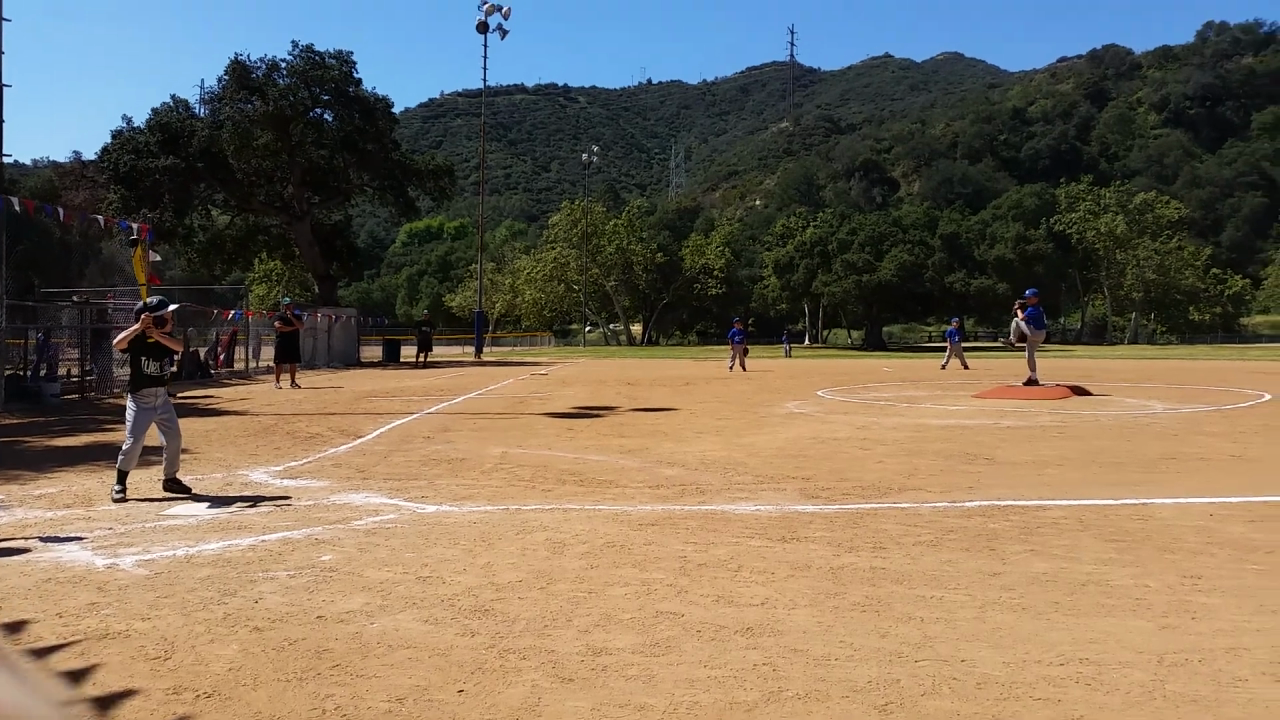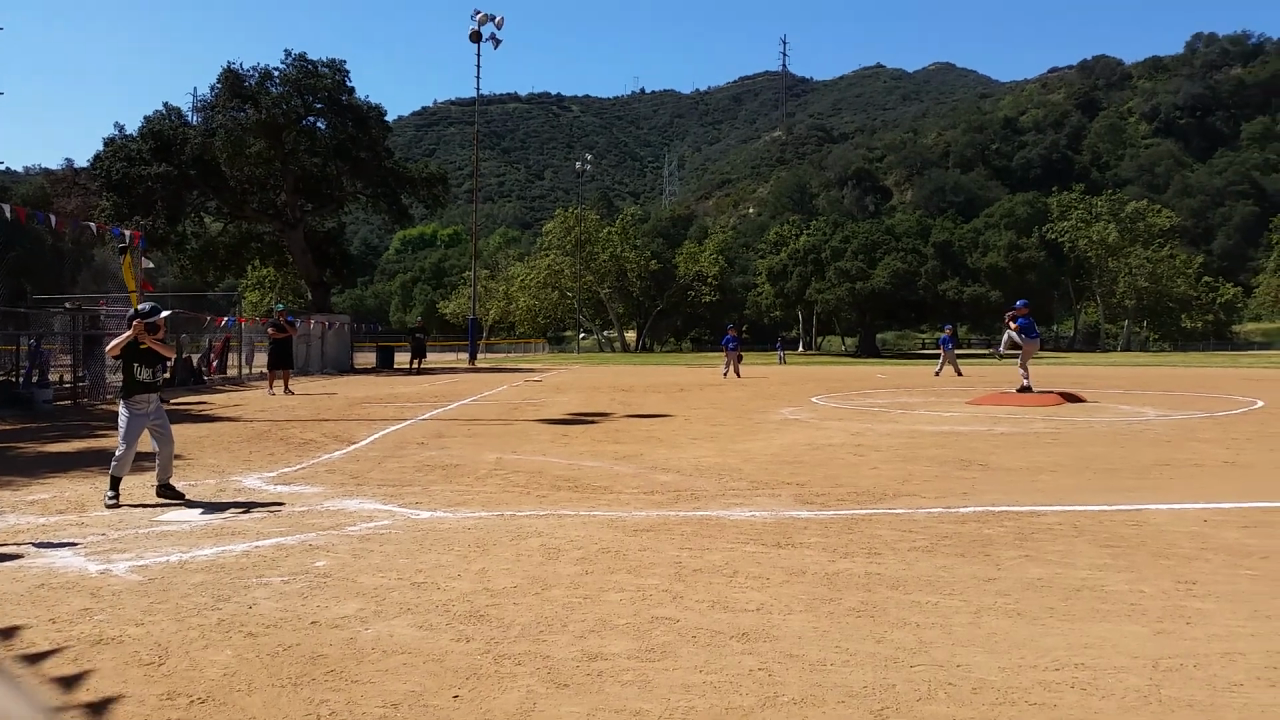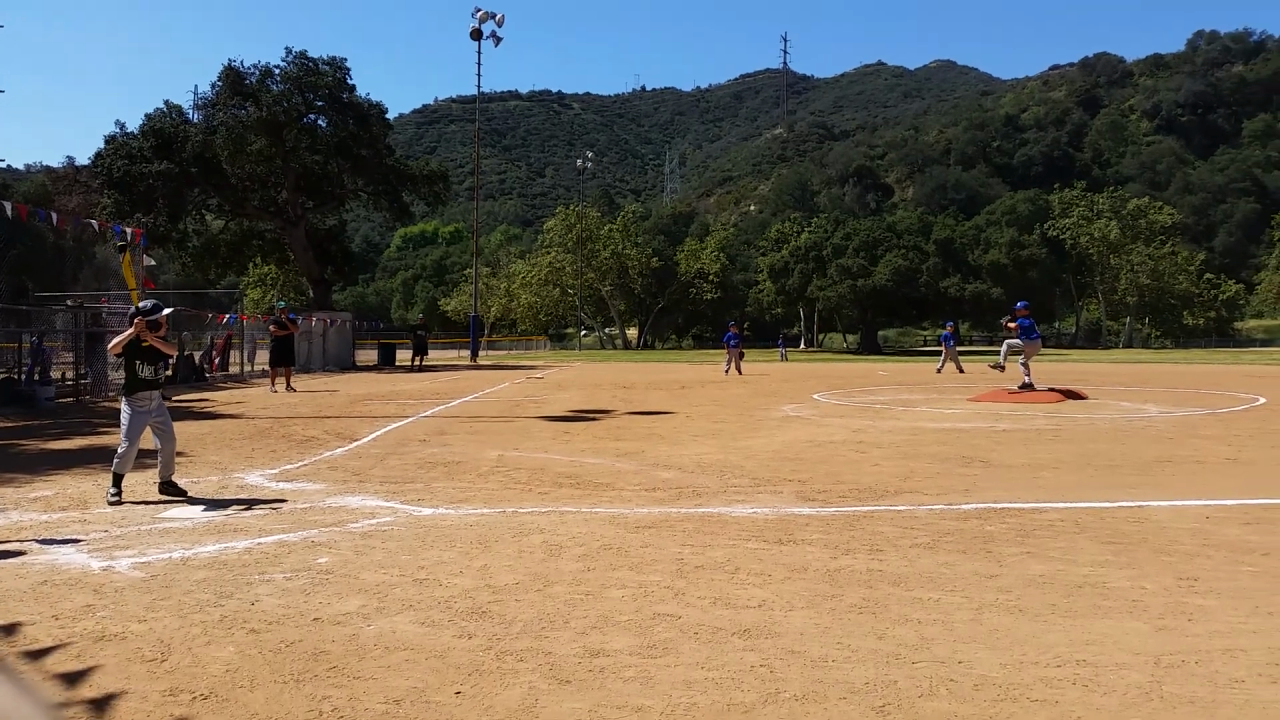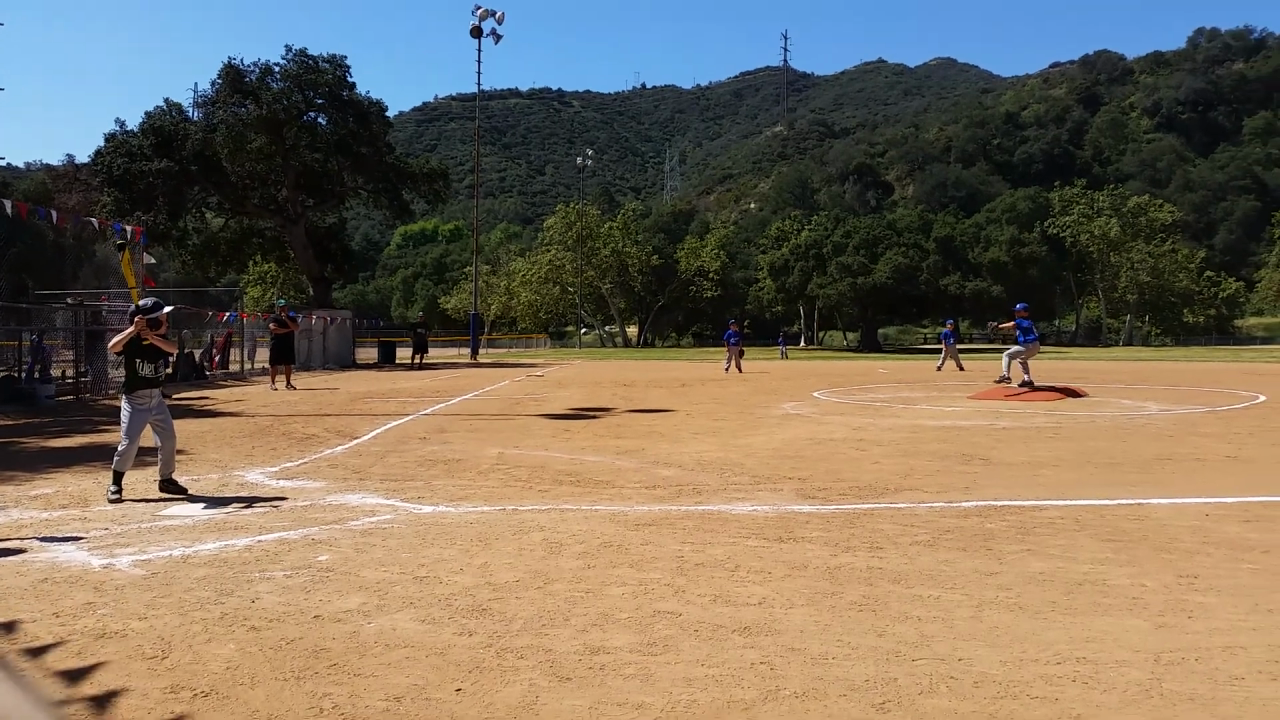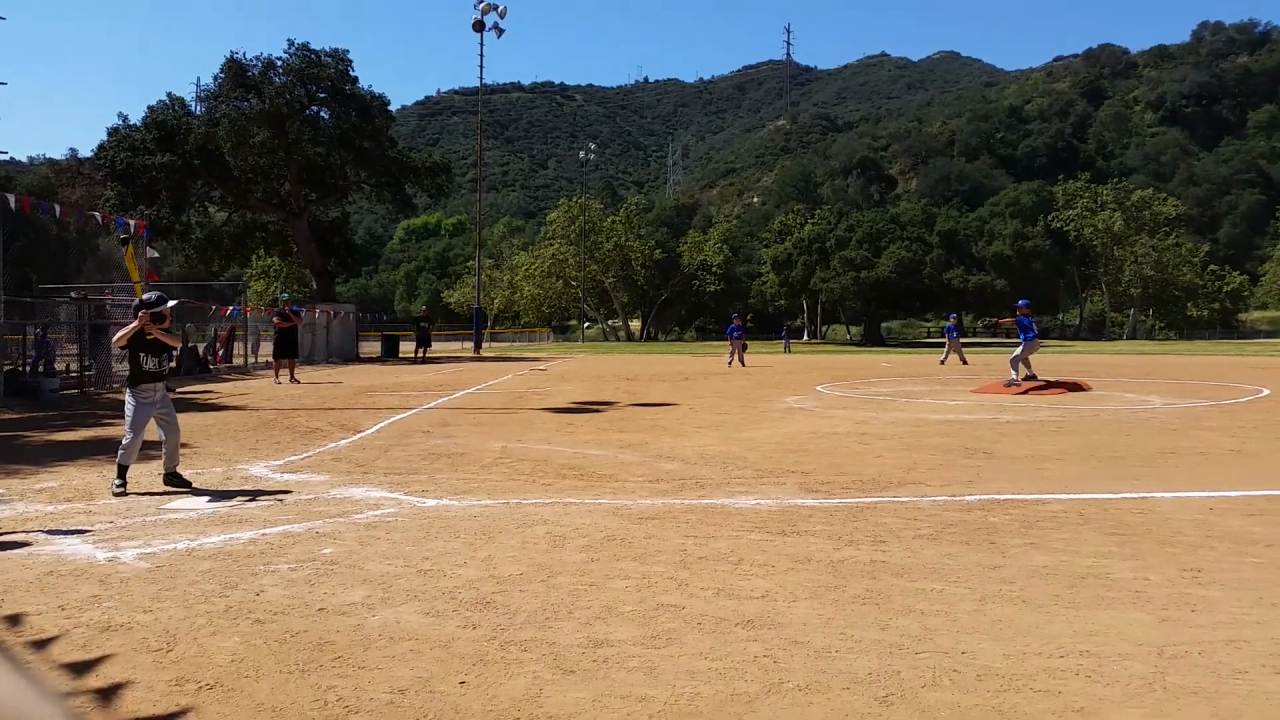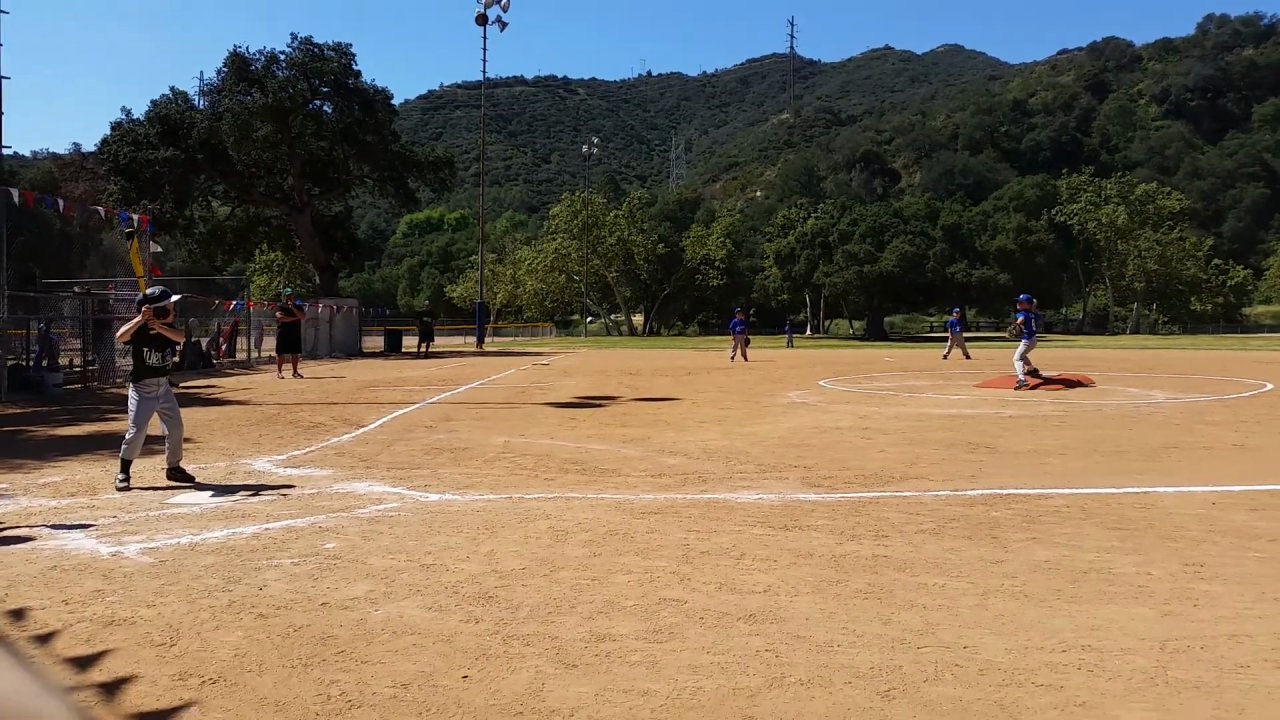
dt=0.1s
person 1, frame 1
left shoulder: (166, 338)
right shoulder: (137, 339)
left elbow: (179, 346)
right elbow: (117, 343)
left wrist: (157, 335)
right wrist: (139, 325)
left hip: (162, 397)
right hip: (139, 398)
left knee: (174, 438)
right knee: (134, 441)
left ankle: (170, 479)
right ankle: (119, 484)
person 1, frame 2
left shoulder: (158, 344)
right shoulder: (130, 345)
left elbow: (171, 353)
right elbow: (110, 350)
left wrist: (150, 342)
right wrist: (131, 333)
left hip: (154, 403)
right hip: (132, 404)
left knee: (166, 444)
right knee: (126, 447)
left ankle: (163, 485)
right ankle: (112, 490)
person 1, frame 3
left shoulder: (160, 342)
right shoulder: (132, 343)
left elbow: (173, 350)
right elbow: (112, 348)
left wrist: (152, 339)
right wrist: (132, 330)
left hip: (156, 400)
right hip: (134, 401)
left knee: (168, 441)
right knee: (129, 444)
left ankle: (166, 482)
right ankle: (115, 487)
person 1, frame 4
left shoulder: (160, 340)
right shoulder: (132, 341)
left elbow: (173, 348)
right elbow: (112, 347)
left wrist: (152, 338)
right wrist: (133, 329)
left hip: (156, 398)
right hip: (134, 399)
left knee: (168, 439)
right knee: (129, 442)
left ankle: (166, 479)
right ankle: (115, 485)
person 1, frame 5
left shoulder: (164, 334)
right shoulder: (136, 335)
left elbow: (177, 342)
right elbow: (116, 341)
left wrist: (156, 332)
right wrist: (137, 324)
left hip: (160, 392)
right hip: (138, 393)
left knee: (172, 433)
right knee: (133, 435)
left ankle: (170, 473)
right ankle: (120, 478)
person 1, frame 6
left shoulder: (167, 328)
right shoulder: (139, 330)
left elbow: (180, 337)
right elbow: (120, 337)
left wrist: (158, 327)
right wrist: (140, 319)
left hip: (164, 386)
right hip: (141, 388)
left knee: (175, 427)
right knee: (137, 430)
left ankle: (173, 467)
right ankle: (123, 473)
